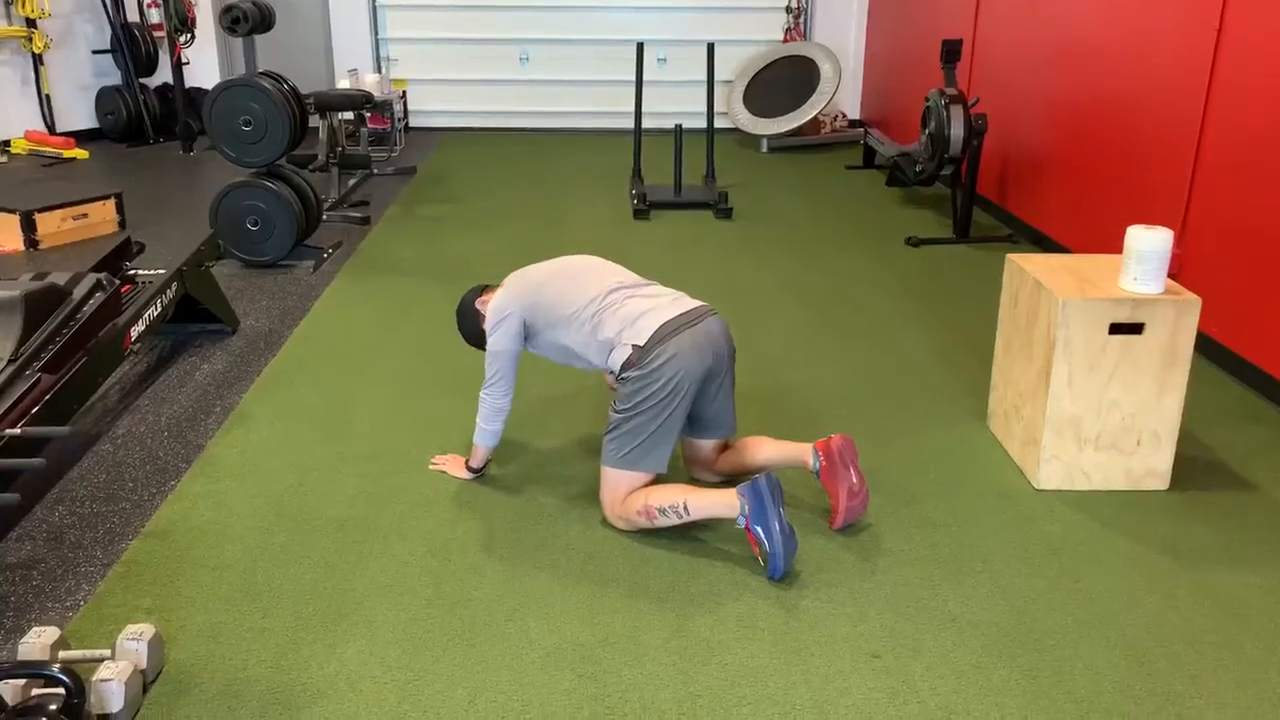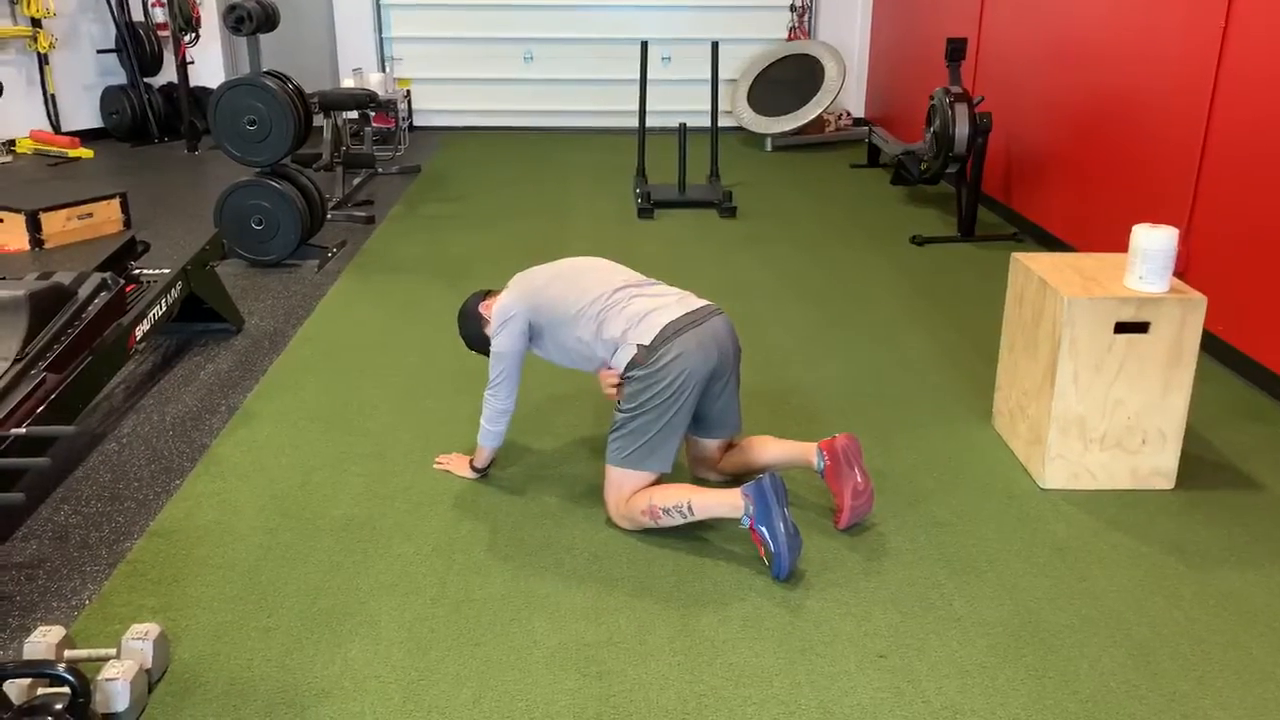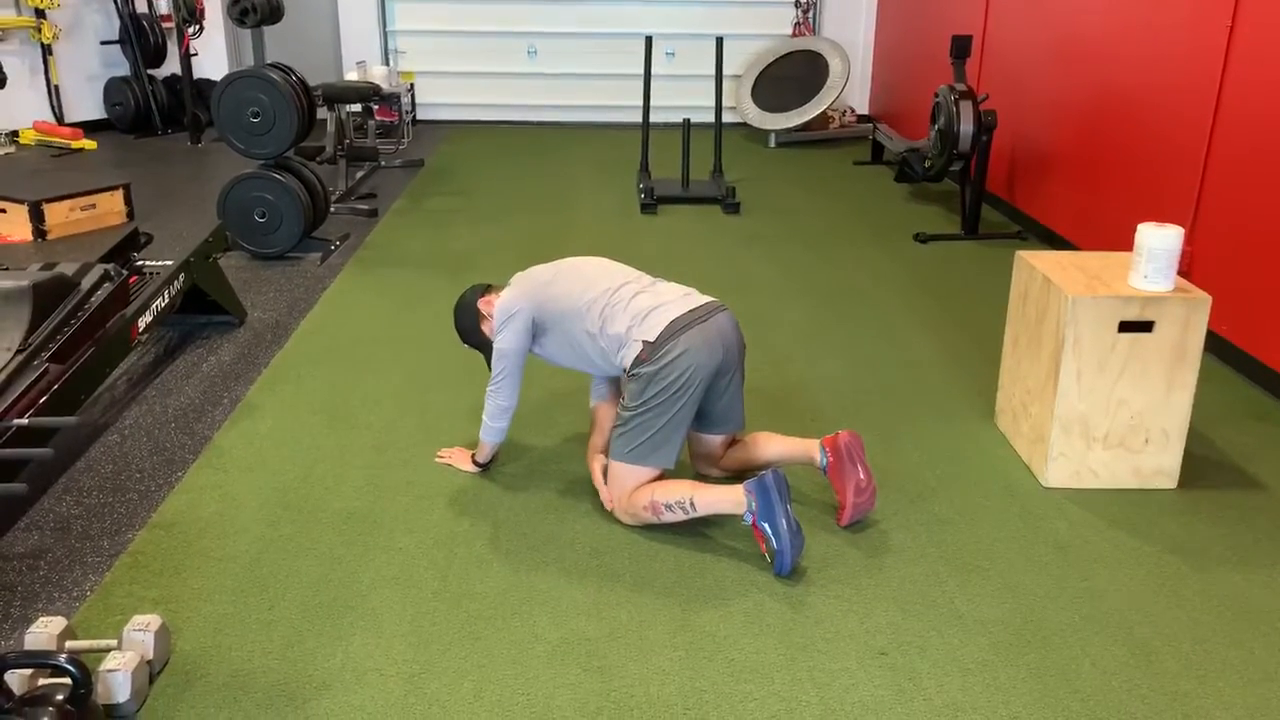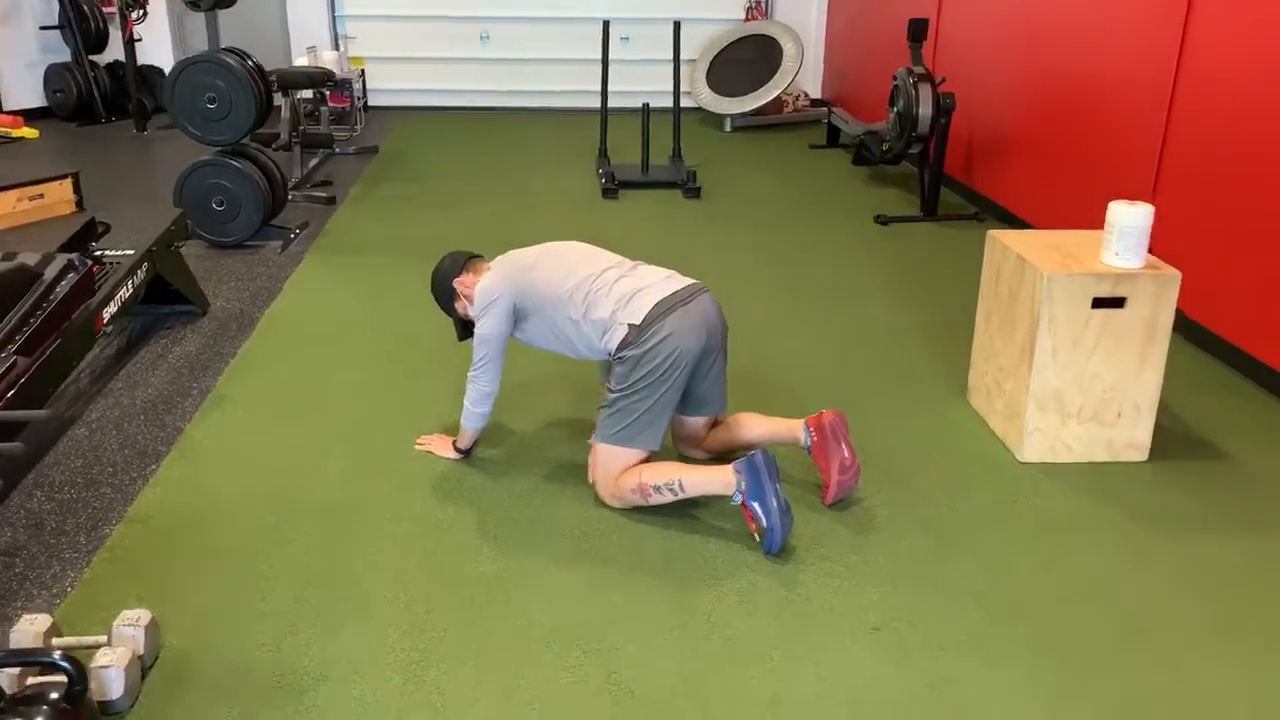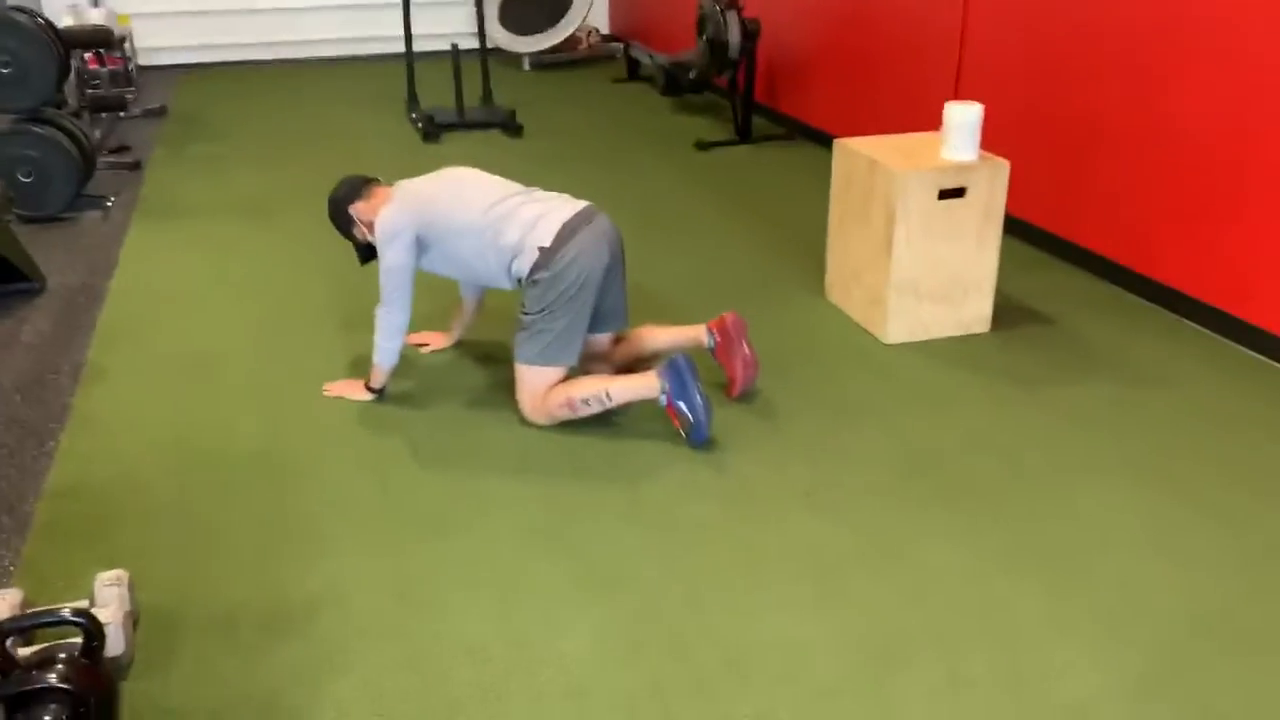
dt=1s
person 1, frame 1
left shoulder: (505, 305)
right shoulder: (559, 273)
left elbow: (496, 394)
left wrist: (473, 463)
right wrist: (619, 376)
left hip: (663, 354)
right hip: (709, 327)
left knee: (620, 507)
right knee: (708, 462)
left ankle: (743, 503)
right ankle: (820, 455)
person 1, frame 2
left shoulder: (511, 306)
right shoulder: (553, 280)
left elbow: (501, 395)
left wrist: (478, 463)
right wrist: (611, 374)
left hip: (667, 353)
right hip: (713, 325)
left knee: (624, 507)
right knee: (711, 462)
left ankle: (747, 503)
right ankle: (825, 455)
person 1, frame 3
left shoulder: (513, 304)
right shoulder: (555, 286)
left elbow: (502, 393)
right elbow: (606, 369)
left wrist: (480, 457)
right wrist: (596, 450)
left hip: (671, 349)
right hip: (718, 323)
left knee: (627, 502)
right knee: (713, 457)
left ankle: (750, 499)
right ankle: (827, 452)
person 1, frame 4
left shoulder: (492, 288)
right shoulder: (536, 266)
left elbow: (484, 379)
left wrist: (461, 444)
right wrist: (610, 426)
left hip: (657, 332)
right hip: (698, 304)
left knee: (613, 486)
right knee: (696, 440)
left ankle: (739, 479)
right ankle: (812, 431)
person 1, frame 5
left shoulder: (393, 219)
right shoulder: (434, 191)
left elbow: (394, 309)
left wrist: (373, 385)
right wrist: (453, 333)
left hip: (560, 256)
right hip: (593, 226)
left knee: (538, 405)
right knee: (601, 356)
left ankle: (662, 384)
right ankle: (712, 335)
